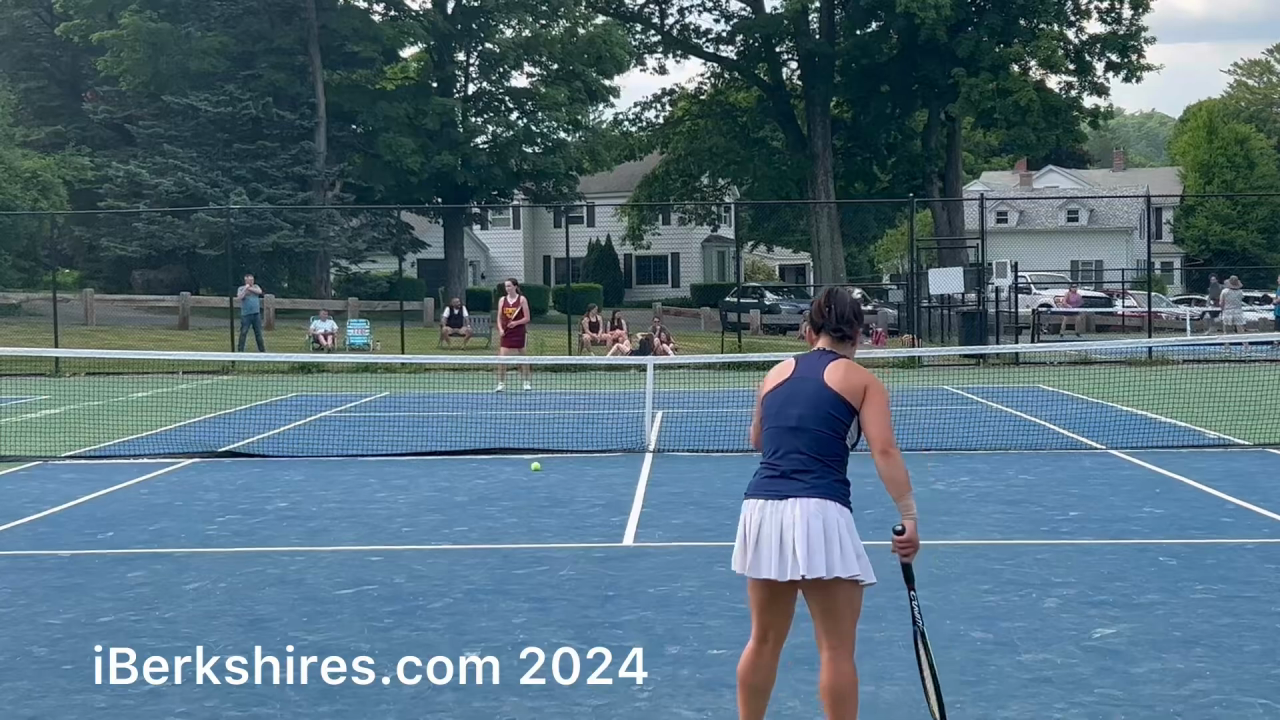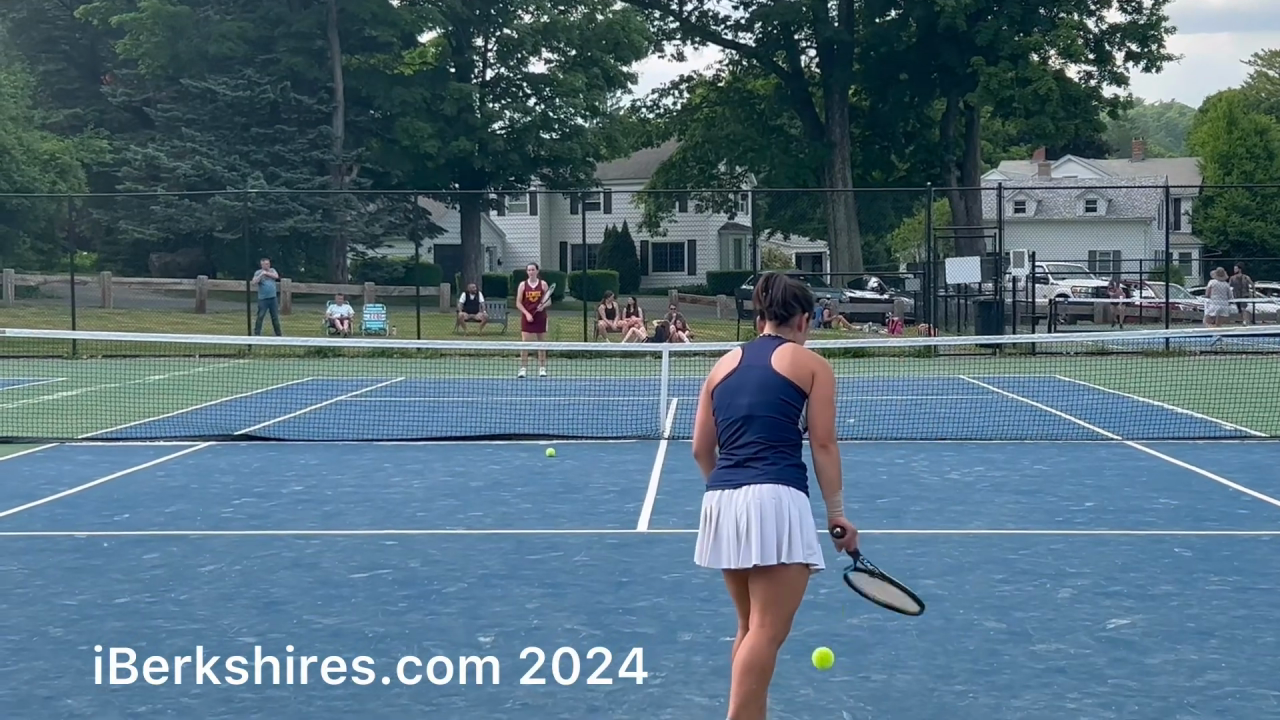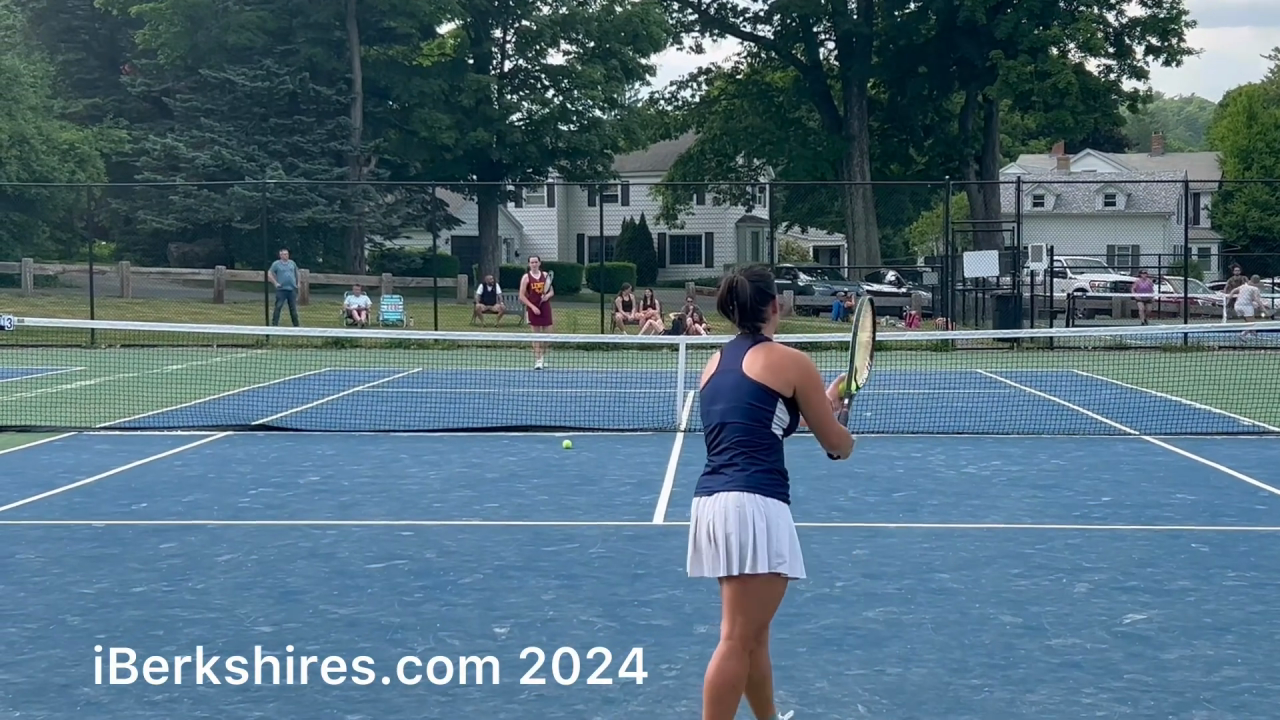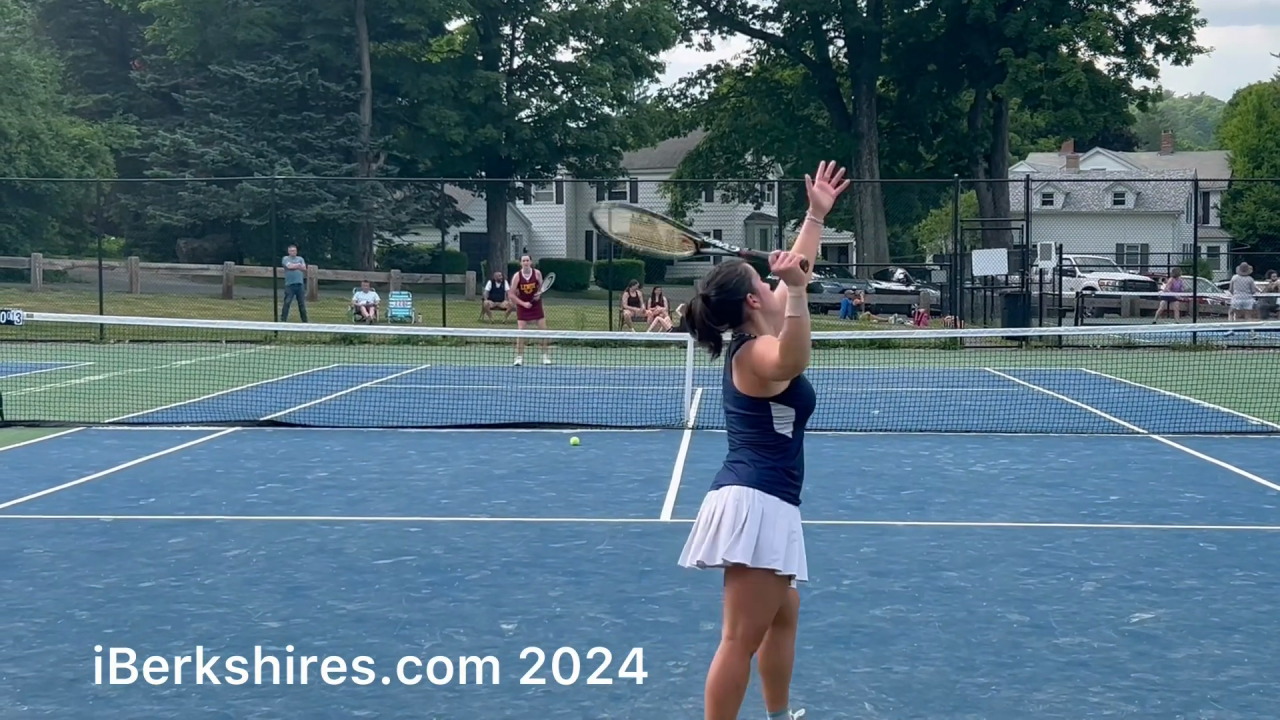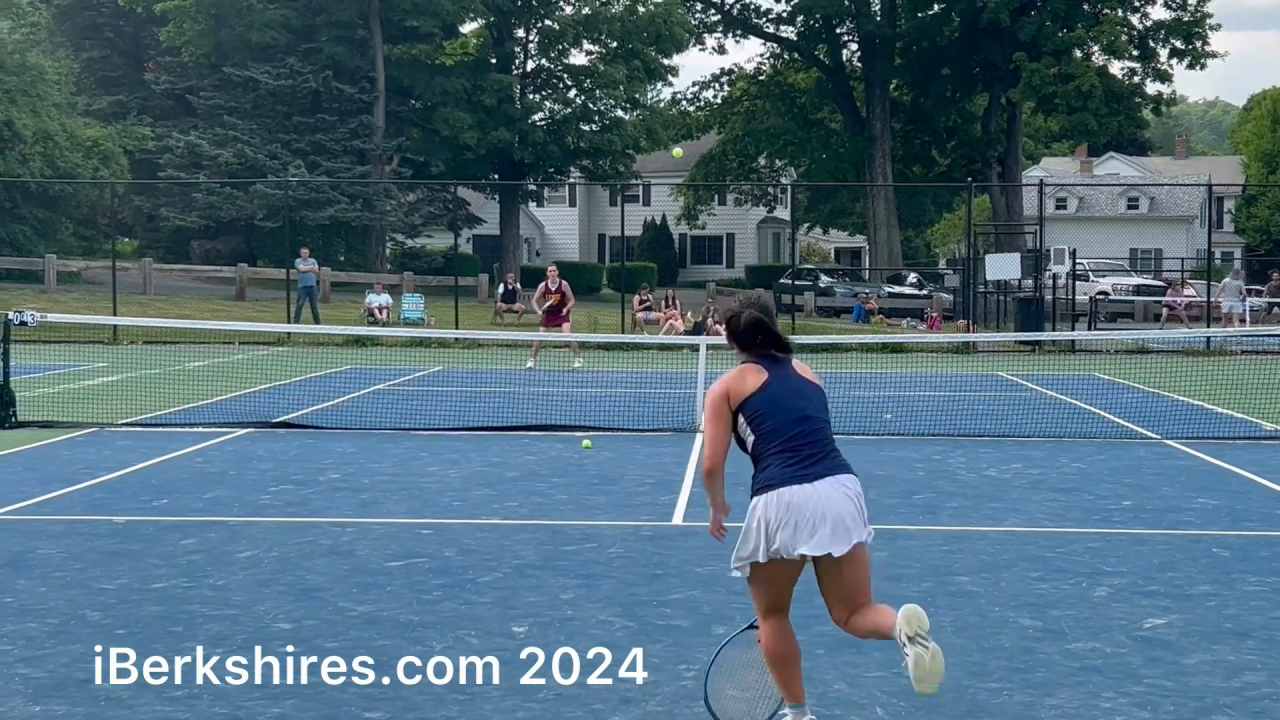
dt=1s
person 1, frame 1
left shoulder: (777, 373)
right shoulder: (863, 381)
right elbow: (884, 451)
right wrist: (909, 517)
left hip: (761, 509)
right hip: (818, 515)
left knee: (764, 639)
right knee: (837, 649)
person 1, frame 2
left shoulder: (724, 364)
right shoulder: (811, 364)
left elbow: (701, 449)
right elbow: (823, 444)
right wrist: (836, 511)
left hip: (722, 501)
right hip: (775, 499)
left knee: (749, 627)
right knee: (767, 631)
person 1, frame 3
left shoulder: (715, 363)
right shoulder: (790, 361)
right elbow: (834, 440)
left wrist: (821, 404)
right wrist: (845, 443)
left hip: (710, 503)
right hip: (754, 506)
left knee: (750, 633)
right knee: (739, 640)
person 1, frame 4
left shoulder: (751, 344)
right shoulder: (760, 354)
left elbow: (792, 277)
right elbow: (793, 361)
left wrist: (817, 213)
right wrist: (795, 292)
left hip: (749, 502)
right hip: (759, 505)
left knee: (783, 616)
right knee: (742, 641)
person 1, frame 5
left shoulder: (726, 386)
right shoulder: (805, 372)
left elbow: (712, 464)
left wrist: (717, 509)
left hip: (779, 503)
right hip: (837, 490)
left knee: (772, 615)
right knee: (855, 614)
right ankle: (906, 625)
